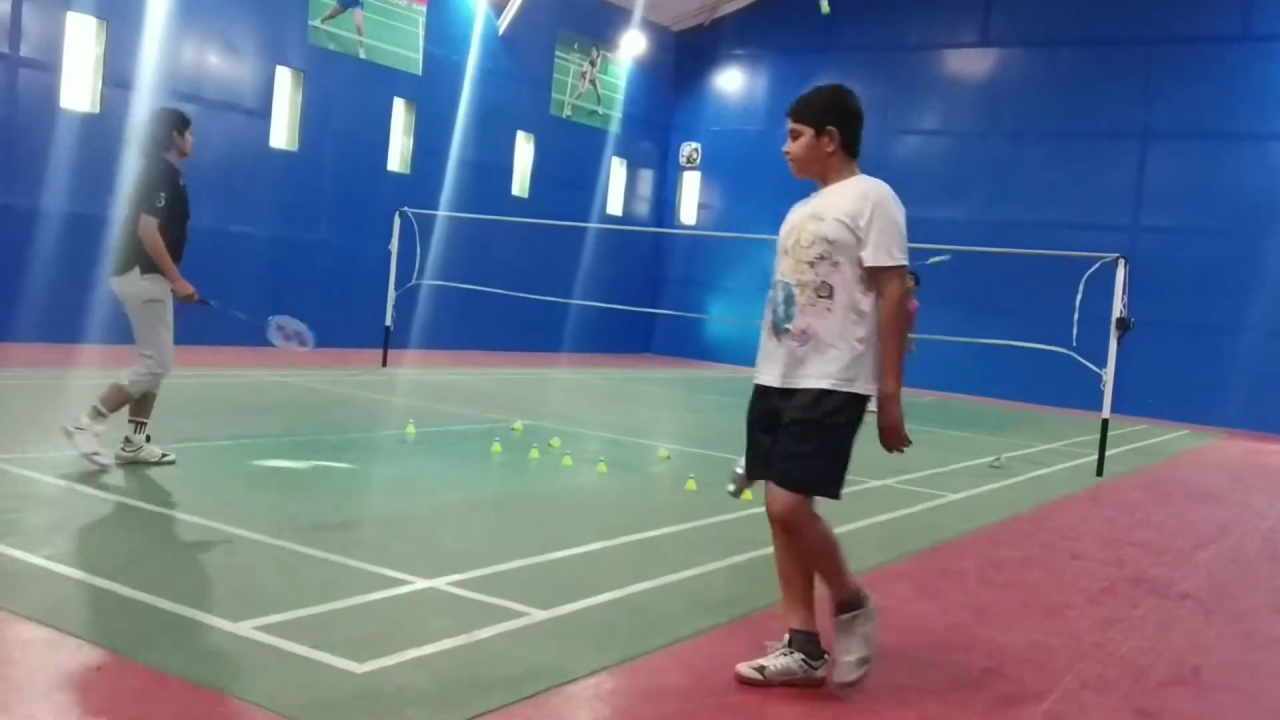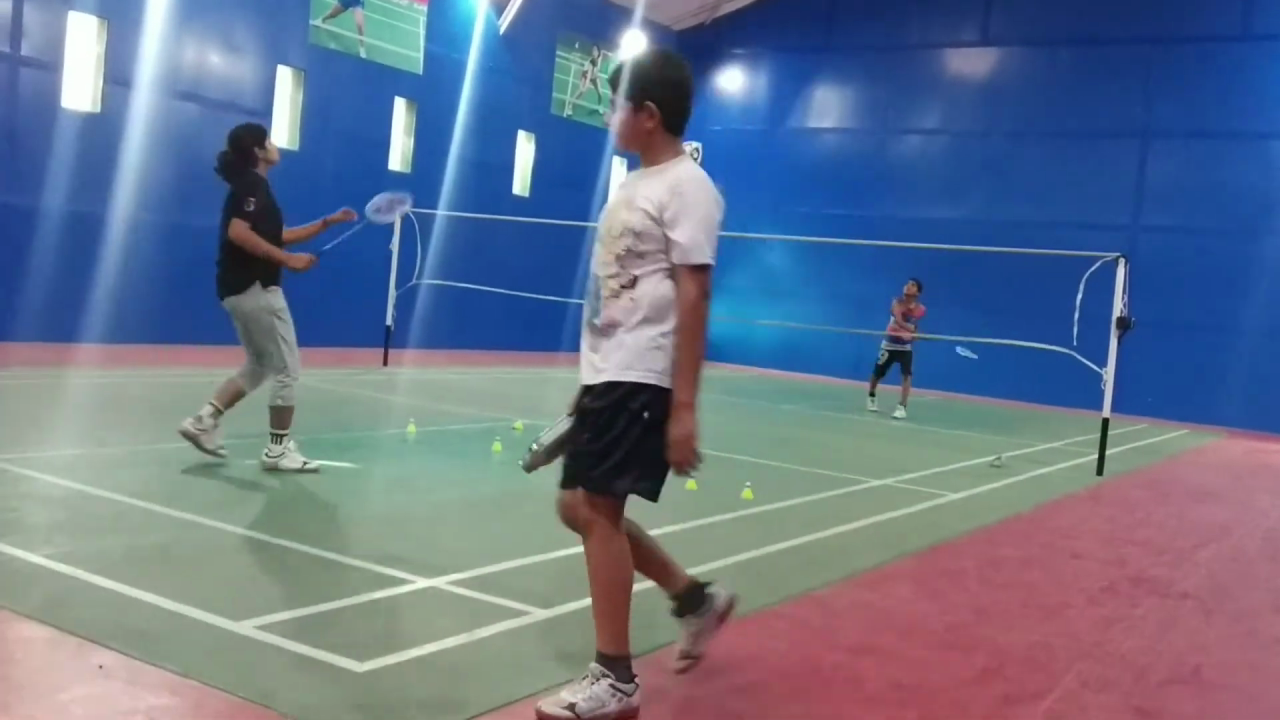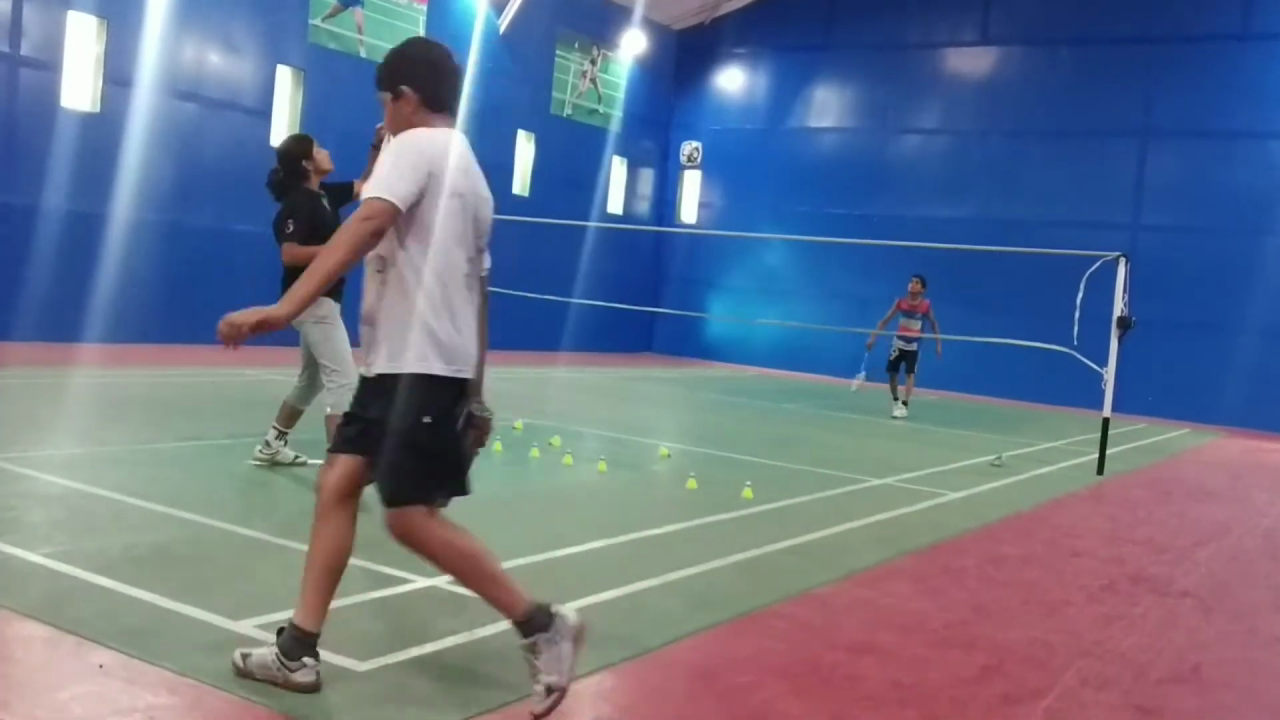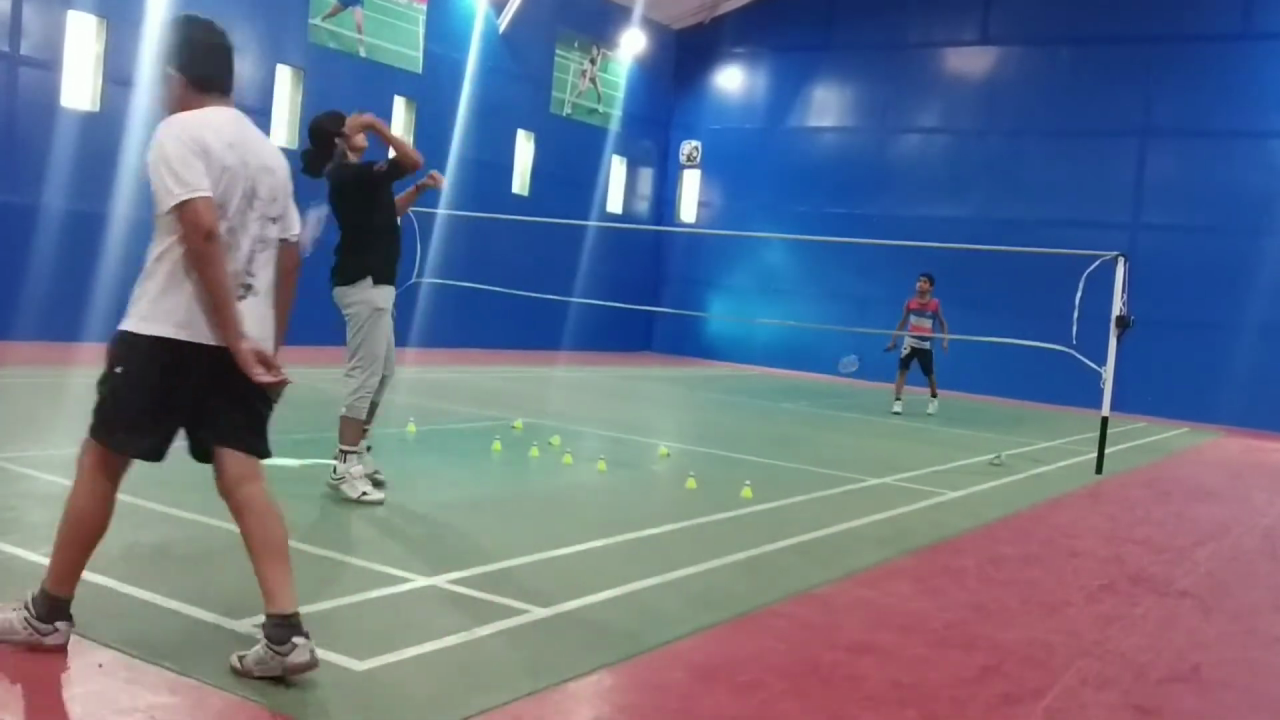
dt=0.4s
person 1, frame 1
left shoulder: (871, 199)
right shoulder: (801, 210)
left elbow: (895, 303)
left wrist: (890, 399)
right wrist: (769, 377)
left hip: (830, 382)
right hip: (778, 379)
left knee: (788, 506)
right knee: (788, 508)
left ankle: (852, 603)
right ankle: (805, 642)
person 1, frame 2
left shoulder: (687, 189)
right shoulder: (634, 185)
left elbow: (693, 304)
left wrist: (683, 411)
right wrist: (590, 375)
left hip: (644, 380)
right hip: (609, 375)
left knee: (595, 511)
right knee: (578, 504)
right ankle: (698, 599)
person 1, frame 3
left shoulder: (413, 146)
right shoulder: (469, 171)
left elbow: (362, 229)
right elbow: (473, 286)
left wrist: (285, 307)
right wrist: (474, 388)
left hip: (418, 362)
right hip: (424, 363)
left knee: (414, 520)
right knee: (336, 486)
left ankle: (544, 626)
right ankle: (297, 647)
person 1, frame 4
left shoulder: (180, 133)
right shoulder: (270, 153)
left elbow: (203, 235)
right elbow: (287, 258)
left wrist: (237, 341)
right wrist: (262, 340)
left hip: (168, 333)
right hip: (242, 343)
left knee: (100, 465)
right knee: (242, 479)
right ankle: (286, 632)
person 2, frame 1
left shoulder: (166, 175)
right shoulder: (162, 176)
right elbow: (147, 231)
left wrist: (172, 281)
right wrist: (177, 279)
left hip: (147, 278)
right hip: (143, 278)
left knee: (154, 362)
right knee: (154, 362)
left ankle: (136, 440)
right ankle: (86, 423)
person 2, frame 2
left shoulder: (254, 188)
right shoulder: (253, 186)
left elbow: (282, 237)
right elbow: (237, 233)
left wrist: (326, 222)
right wrist: (287, 259)
left hip: (241, 290)
right hip: (256, 290)
left knee: (257, 368)
right knee: (286, 370)
left ankle: (203, 419)
right ankle: (279, 449)
person 2, frame 3
left shoulder: (326, 194)
right shoulder: (297, 205)
left elbow: (365, 186)
right elbow: (290, 256)
left wrist: (377, 148)
left hip: (324, 301)
right hip: (313, 302)
left knee: (311, 380)
right knee: (343, 377)
left ankle: (272, 444)
person 2, frame 4
left shoulder: (353, 179)
right shoulder: (353, 174)
left elbow: (385, 214)
right elbow: (413, 162)
left wrist: (417, 189)
right wrist: (381, 129)
left hip: (369, 284)
right hip: (365, 285)
left knee: (380, 371)
right knee: (365, 376)
left ankle: (357, 453)
right ankle: (344, 469)
